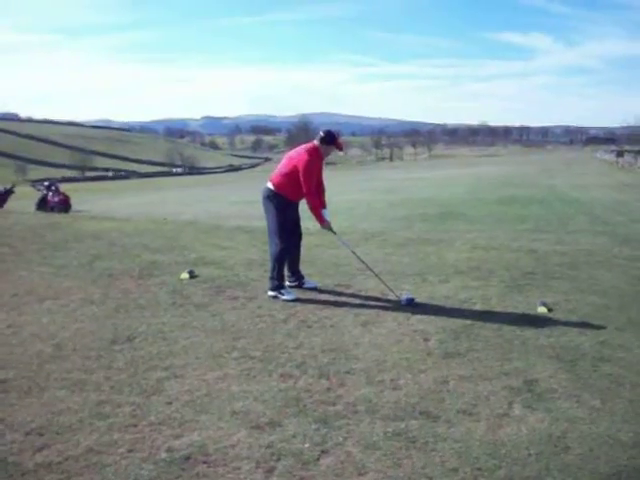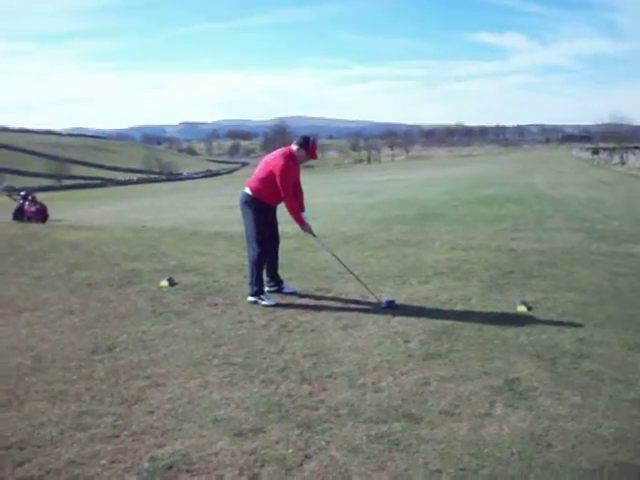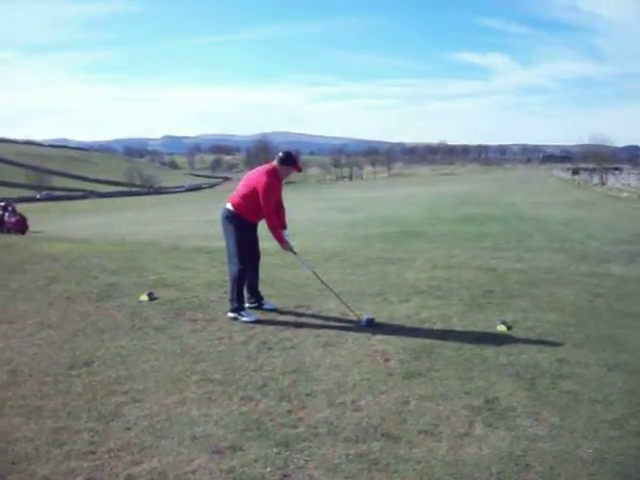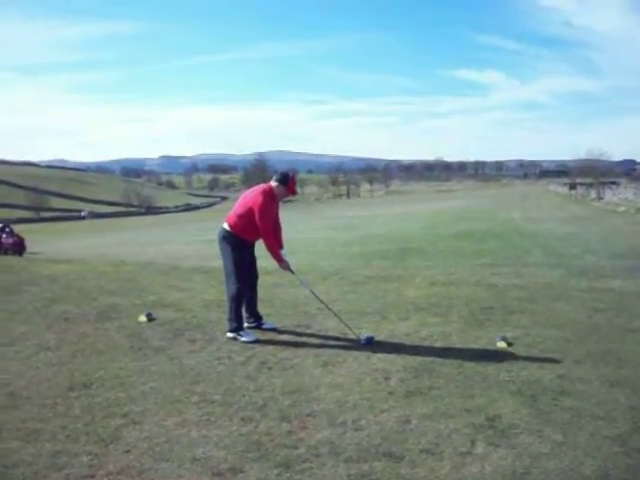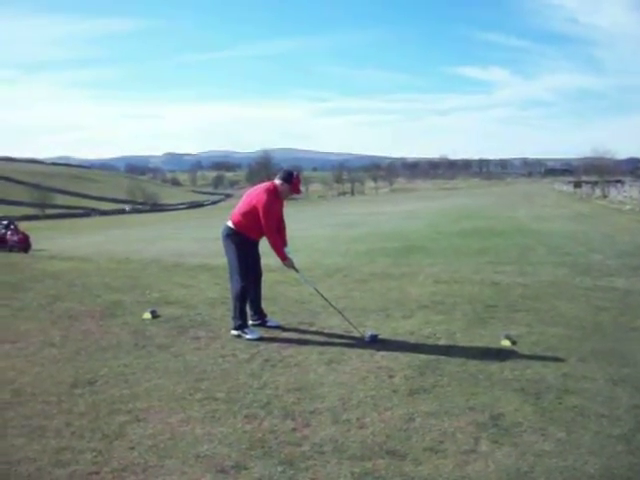
dt=1s
person 1, frame 1
left shoulder: (315, 156)
right shoulder: (307, 158)
left elbow: (318, 186)
right elbow: (309, 193)
left wrist: (324, 212)
right wrist: (321, 220)
left hip: (288, 199)
right hip: (275, 198)
left knee: (295, 238)
right knee: (281, 242)
left ankle: (294, 278)
right ankle: (275, 287)
person 1, frame 2
left shoulder: (292, 160)
right shoulder: (283, 162)
left elbow: (296, 189)
right elbow: (288, 197)
left wrist: (303, 215)
right wrist: (301, 223)
left hip: (266, 203)
right hip: (253, 203)
left knee: (272, 243)
right knee: (259, 247)
left ankle: (273, 283)
right ankle: (255, 292)
person 1, frame 3
left shoulder: (274, 177)
right shoulder: (266, 180)
left elbow: (278, 206)
right elbow: (269, 215)
left wrist: (284, 232)
right wrist: (281, 241)
left hip: (247, 220)
right hip: (235, 219)
left knee: (253, 260)
right knee: (240, 263)
left ankle: (253, 299)
right ankle: (236, 308)
person 1, frame 4
left shoulder: (271, 197)
right shoulder: (262, 199)
left elbow: (275, 226)
right elbow: (266, 234)
left wrist: (281, 251)
right wrist: (280, 260)
left hip: (244, 239)
right hip: (232, 239)
left knee: (251, 280)
right knee: (238, 283)
left ankle: (253, 319)
right ankle: (234, 328)
person 1, frame 5
left shoulder: (276, 195)
right shoulder: (266, 197)
left elbow: (279, 224)
right elbow: (270, 232)
left wrist: (285, 249)
right wrist: (284, 258)
left hip: (248, 237)
right hip: (235, 236)
left knee: (255, 277)
right knee: (242, 281)
left ankle: (257, 317)
right ankle: (239, 326)
